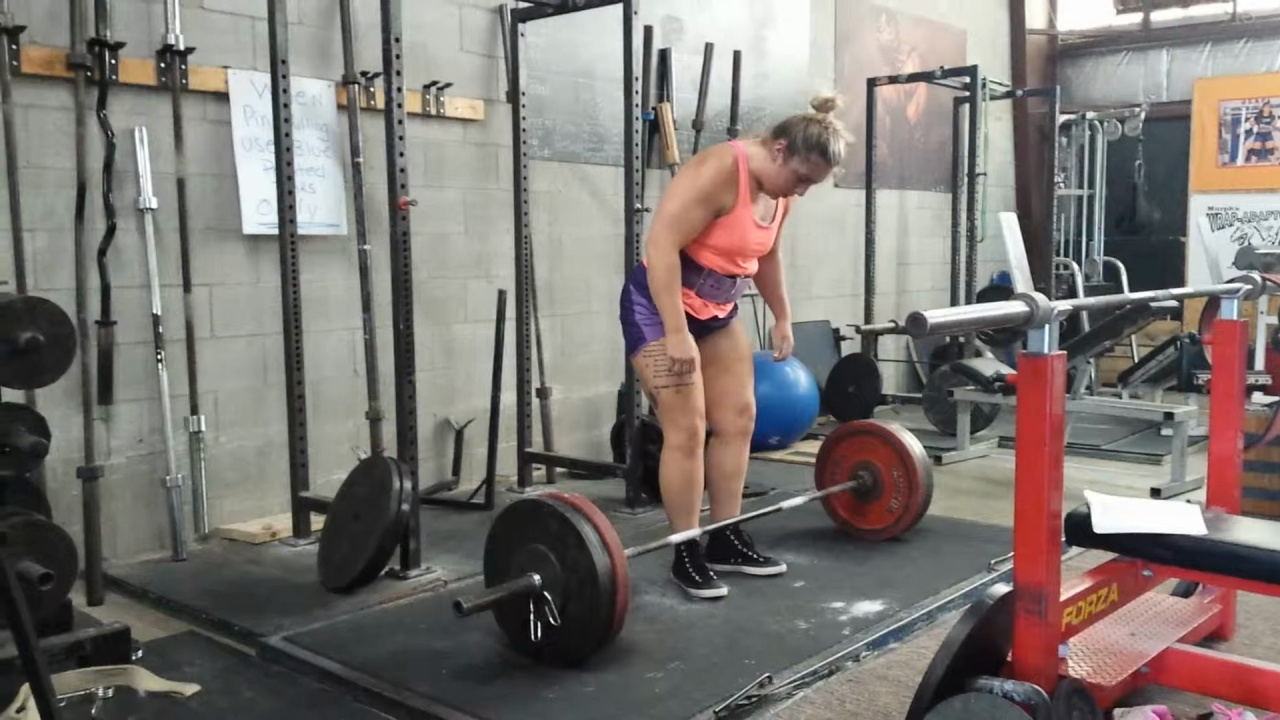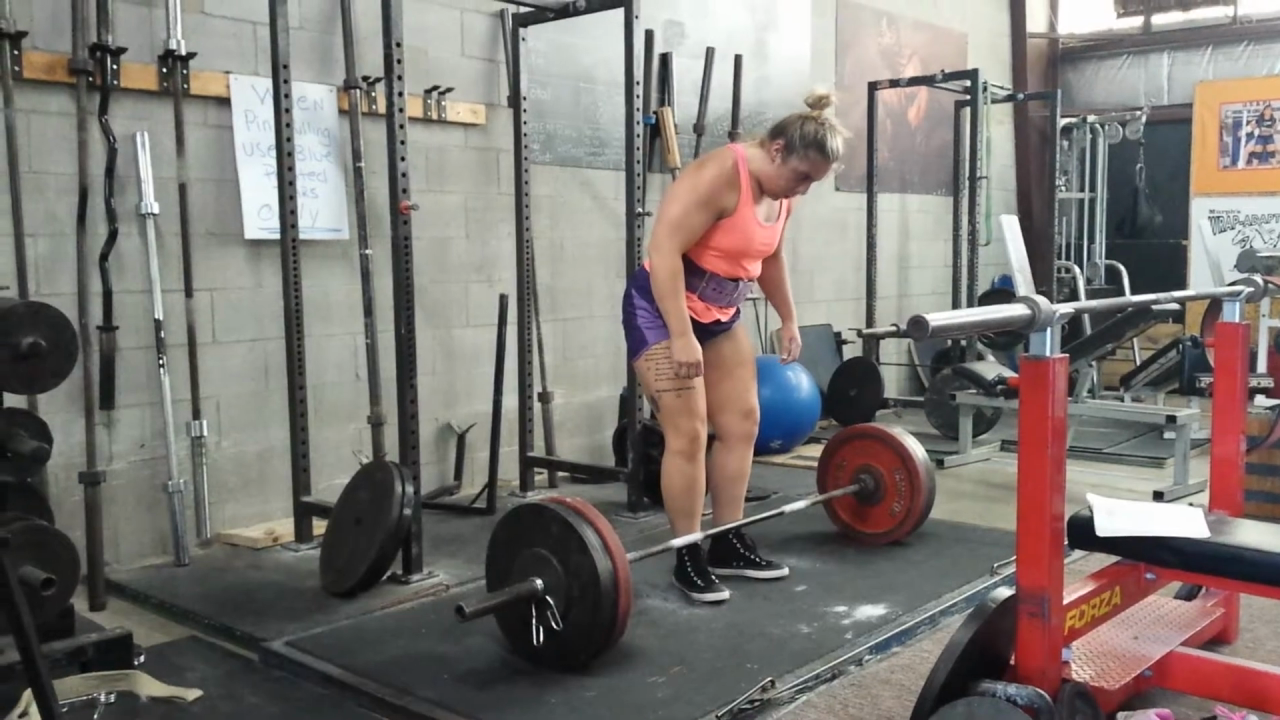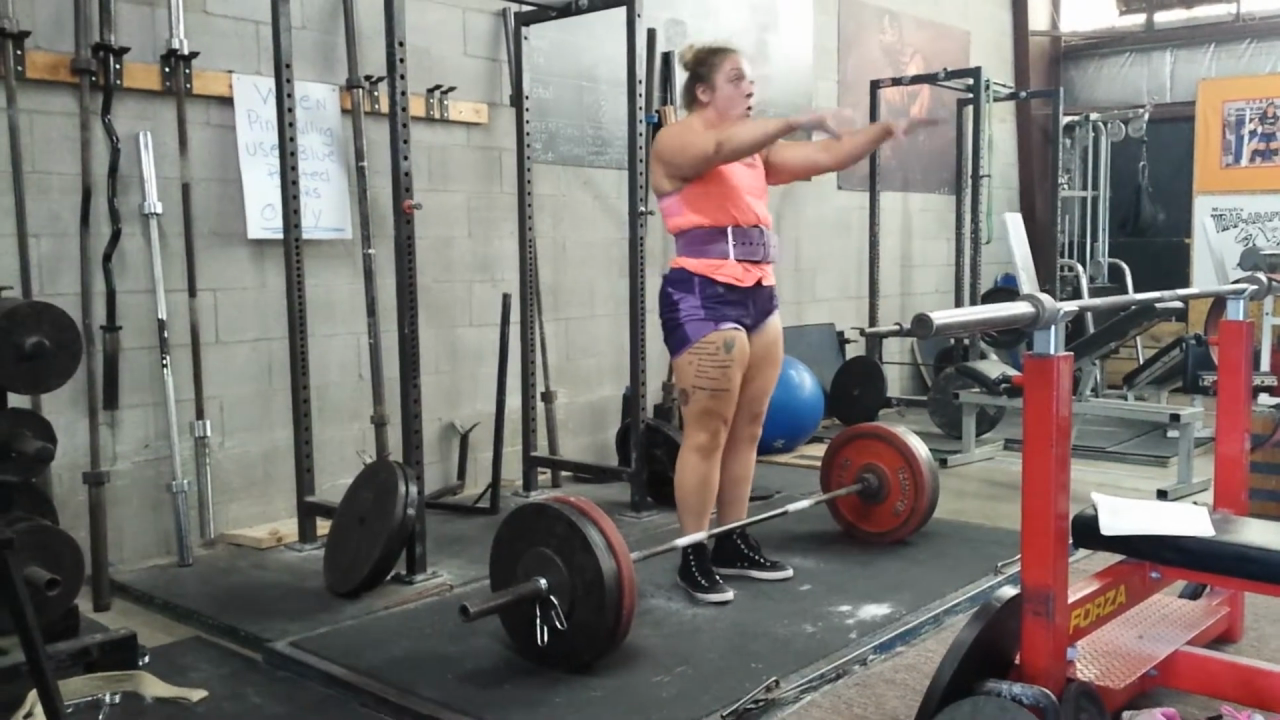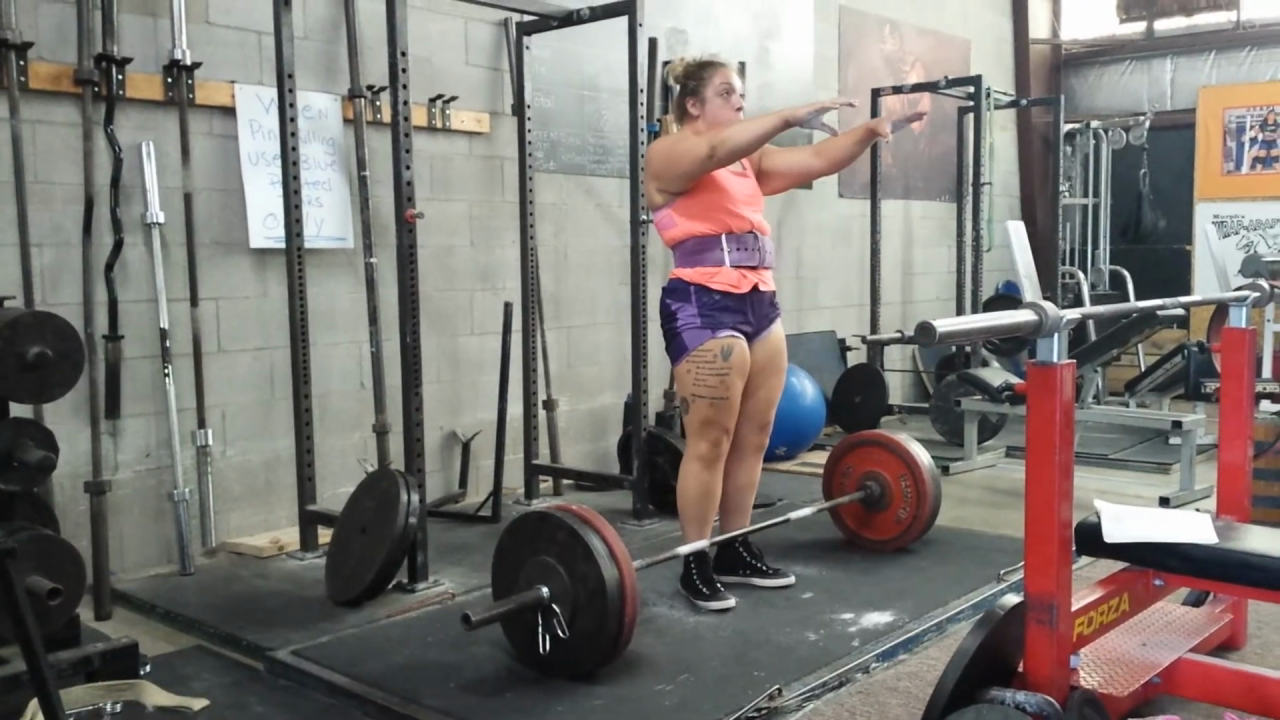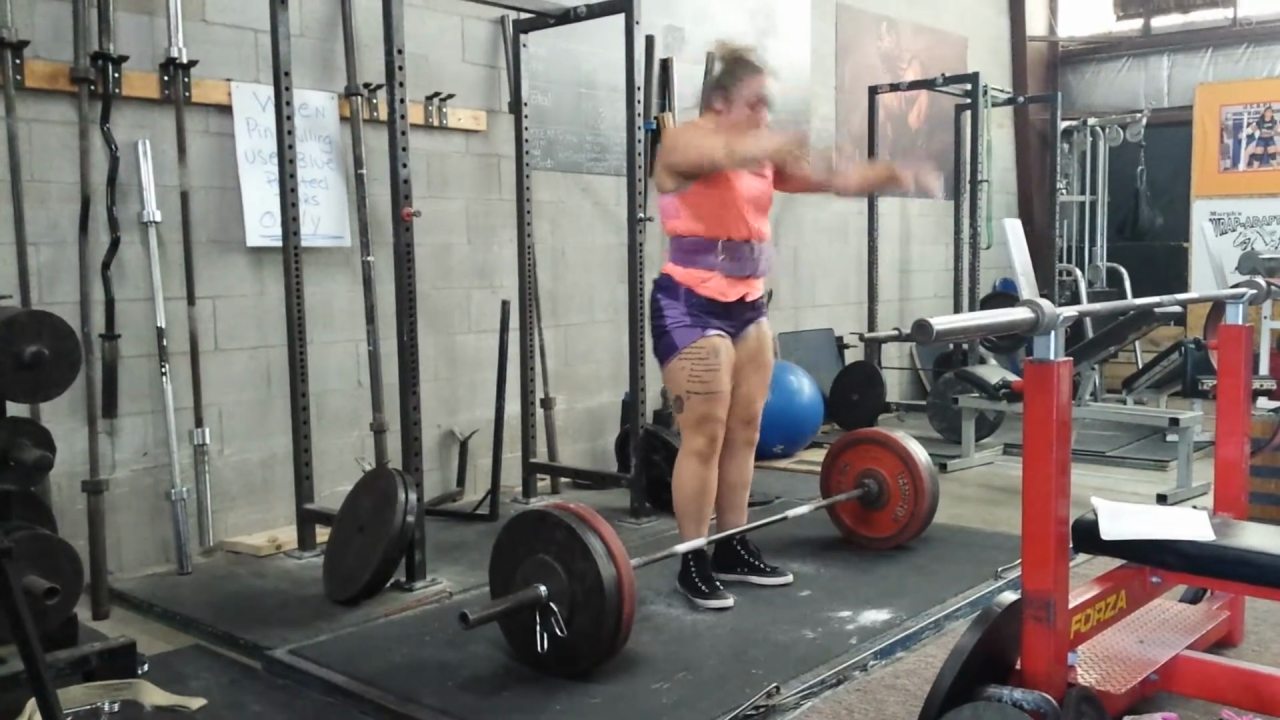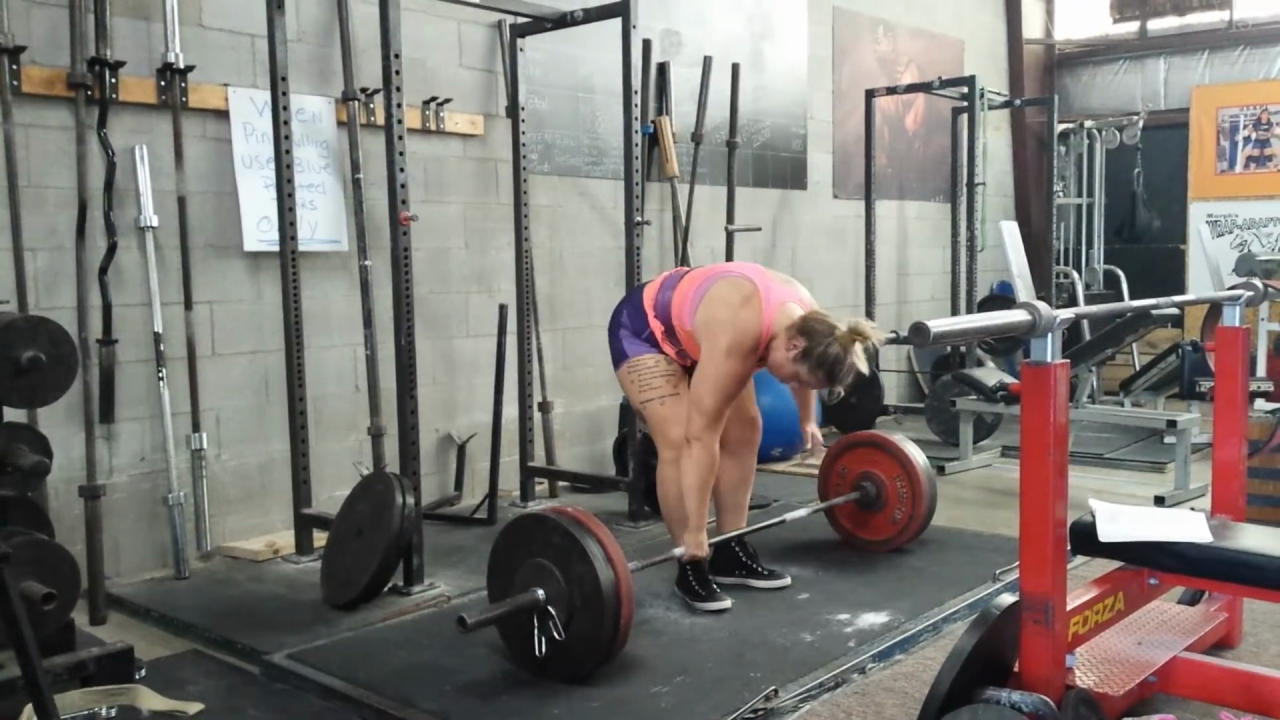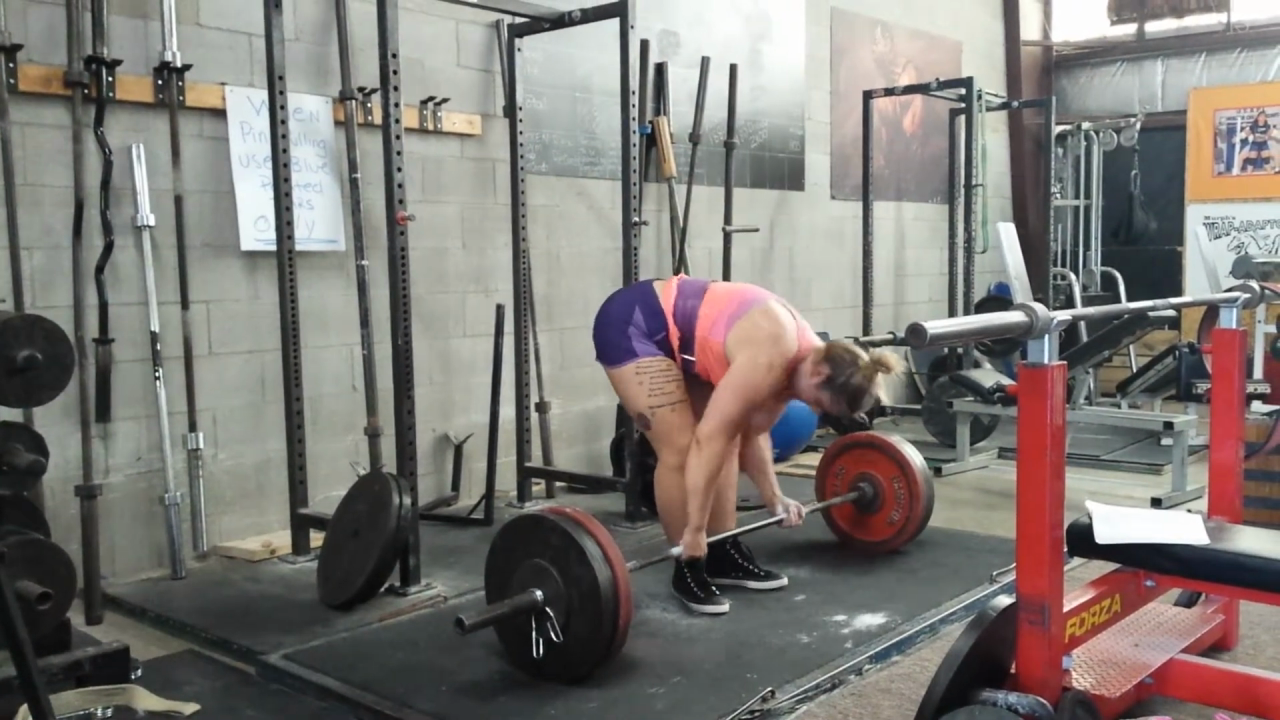
dt=0.7s
person 1, frame 1
left shoulder: (778, 189)
right shoulder: (717, 172)
right elbow: (661, 245)
left wrist: (782, 317)
right wrist: (676, 332)
left hip: (717, 312)
right hip: (659, 306)
left knee: (737, 419)
right knee: (686, 429)
left ankle: (726, 538)
right ankle: (686, 553)
person 1, frame 2
left shoulder: (780, 192)
right shoulder: (719, 176)
left elbow: (770, 257)
right elbow: (664, 250)
left wrist: (788, 318)
right wrist: (680, 336)
left hip: (721, 315)
right hip: (661, 310)
left knee: (742, 423)
right knee: (689, 433)
left ankle: (729, 542)
right ankle: (688, 557)
person 1, frame 3
left shoulder: (755, 143)
right shoulder: (677, 141)
left elbow: (821, 157)
right elbow: (724, 145)
left wrist: (883, 130)
right wrist: (800, 121)
left hip: (758, 296)
right hip: (703, 297)
left knee: (747, 428)
right knee: (707, 432)
left ankle: (732, 543)
right ankle: (693, 557)
person 1, frame 4
left shoulder: (747, 159)
right shoulder: (667, 153)
left elbow: (816, 160)
right elbow: (716, 151)
left wrist: (870, 130)
right wrist: (790, 116)
left hip: (760, 303)
right hip: (704, 306)
left knee: (753, 437)
right knee: (709, 441)
left ankle: (736, 551)
right ankle: (695, 565)
person 1, frame 5
left shoulder: (767, 158)
right shoulder: (686, 142)
left elbow: (835, 179)
right elbow: (730, 152)
left wrist: (894, 174)
right wrist: (793, 141)
left hip: (746, 306)
right hip: (690, 306)
left knee: (745, 431)
right knee: (703, 436)
left ankle: (733, 545)
right ankle: (695, 561)
person 1, frame 6
left shoulder: (806, 320)
right shoulder: (735, 336)
left elbow: (796, 369)
right elbow: (700, 436)
left wrist: (808, 420)
right wrist: (694, 532)
left hip: (693, 332)
right hip: (644, 331)
left knee: (745, 431)
right knee: (678, 442)
left ankle: (730, 553)
right ankle: (691, 564)
person 1, frame 7
left shoulder: (800, 355)
right shoulder: (770, 359)
left elbow: (753, 433)
right elbow: (708, 440)
left wrist: (774, 499)
right wrist: (694, 531)
left hip: (672, 332)
right hip: (633, 324)
left knee: (727, 434)
right knee: (679, 451)
left ankle: (724, 554)
right ankle: (687, 567)
